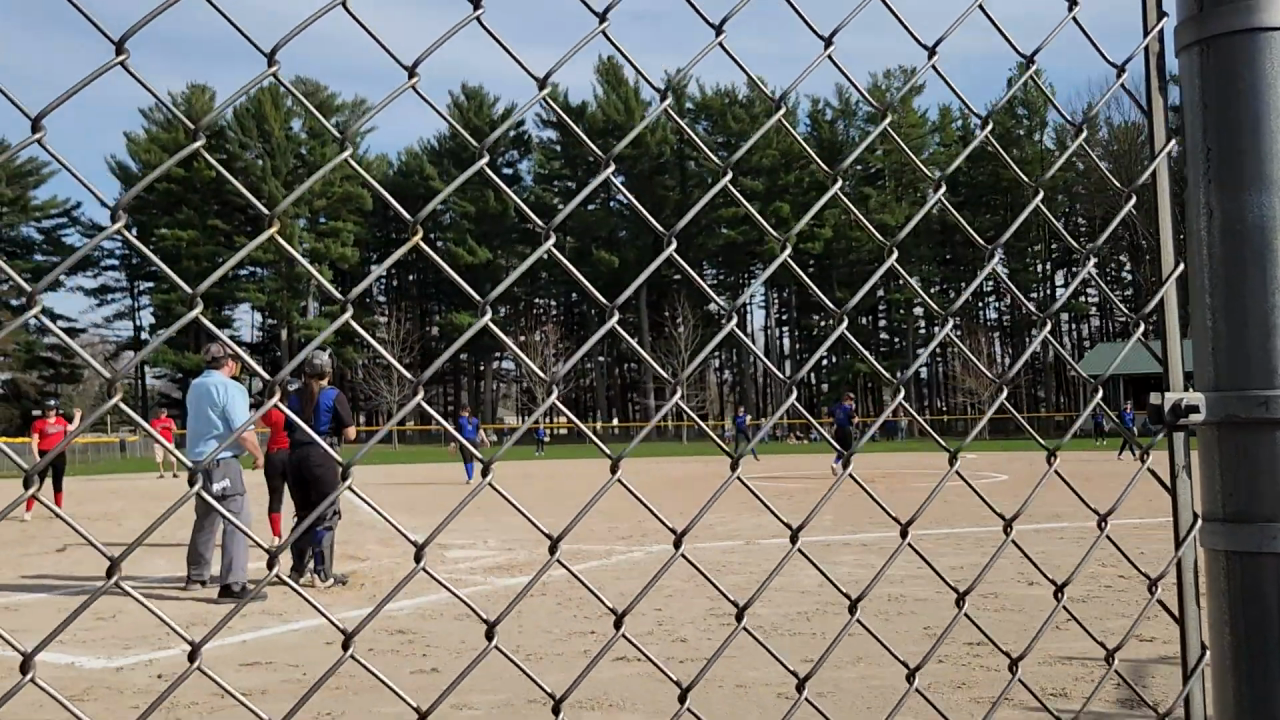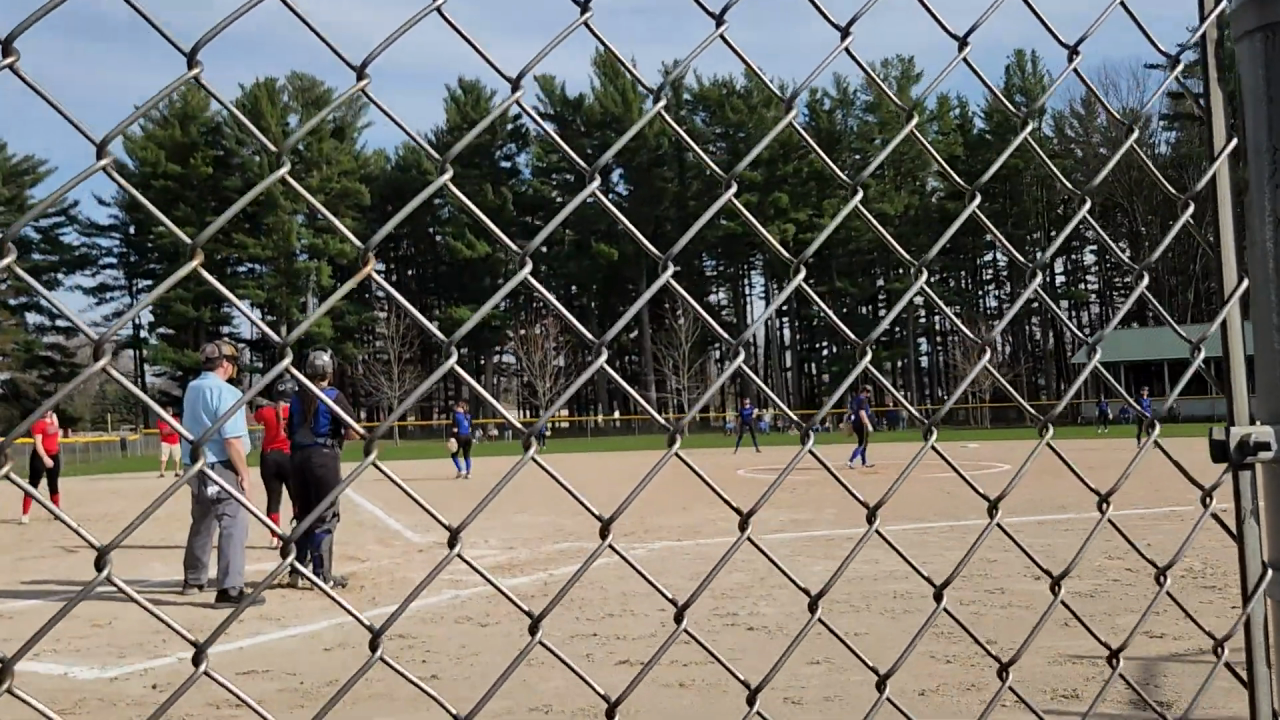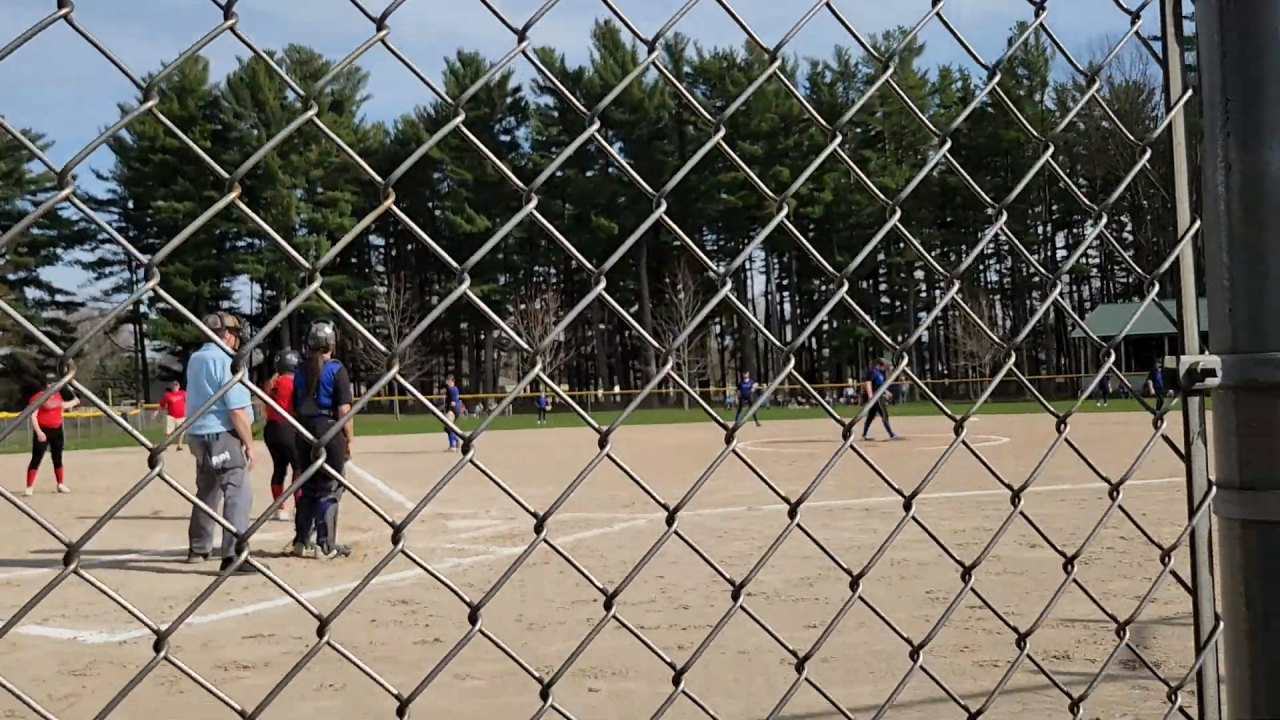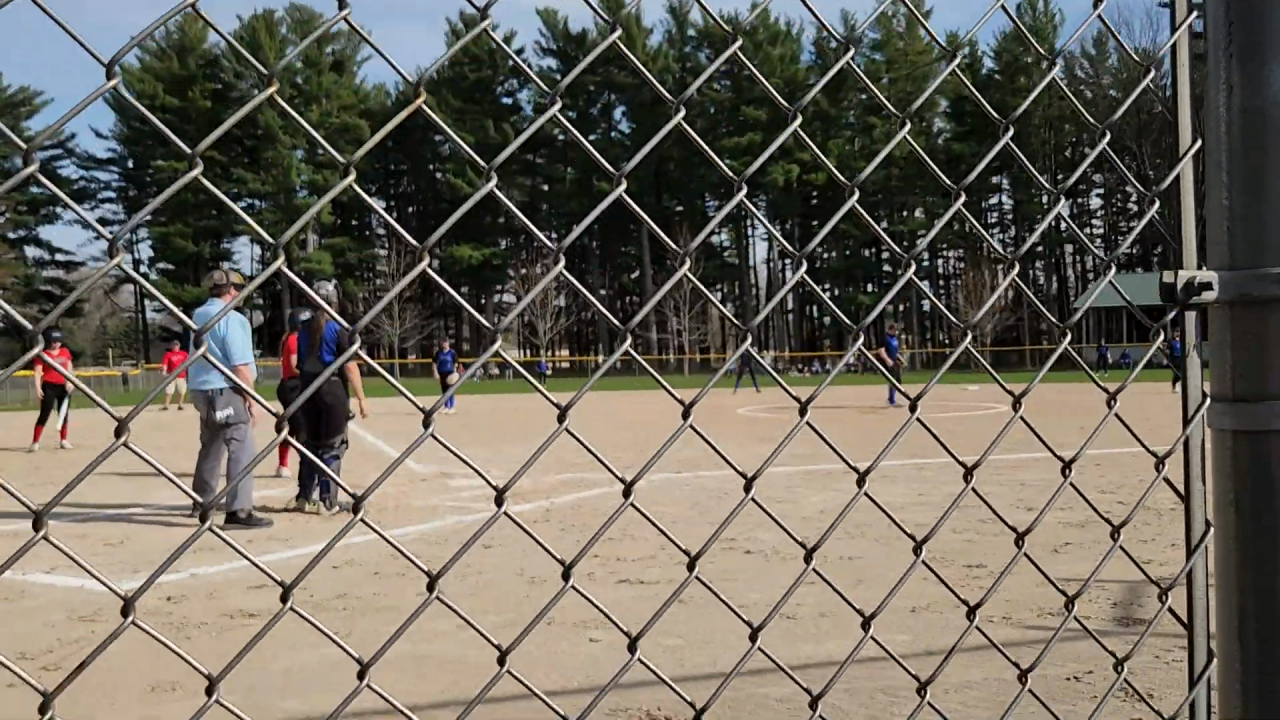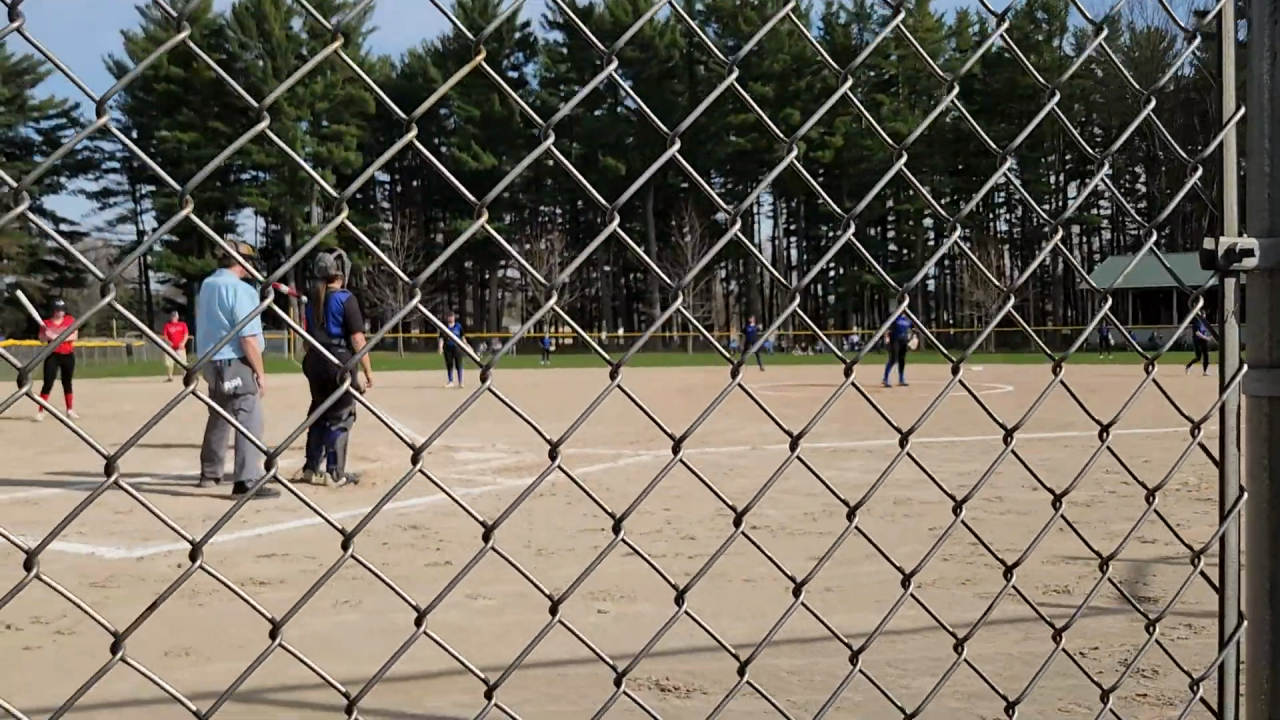
dt=0.4s
person 1, frame 1
left shoulder: (195, 386)
right shoulder: (230, 387)
right elbow: (244, 434)
right wrist: (258, 454)
left hip: (198, 461)
right hip: (221, 462)
left knee: (205, 519)
right knee: (237, 520)
left ankle: (196, 575)
right ankle: (232, 585)
person 1, frame 2
left shoulder: (191, 388)
right shoulder: (225, 391)
right elbow: (232, 440)
right wrist: (244, 474)
left hip: (196, 465)
right hip: (218, 466)
left knee: (202, 523)
right knee: (234, 524)
left ankle: (193, 580)
right ankle: (229, 590)
person 1, frame 3
left shoulder: (194, 360)
right shoulder: (228, 363)
right elbow: (237, 410)
right wrist: (249, 444)
left hip: (198, 434)
right hip: (222, 436)
left knee: (207, 492)
right knee: (238, 494)
left ankle: (198, 549)
right ankle: (233, 559)
person 1, frame 4
left shoulder: (197, 315)
right shoulder: (233, 319)
right elbow: (240, 366)
right wrist: (252, 401)
left hip: (201, 390)
right hip: (226, 392)
left knee: (210, 448)
right knee: (242, 449)
left ankle: (202, 503)
right ankle: (238, 512)
person 1, frame 5
left shoulder: (206, 285)
right shoulder: (241, 289)
right elbow: (248, 338)
right wrist: (260, 372)
left hip: (210, 361)
right hip: (234, 362)
left knee: (218, 418)
right knee: (250, 420)
left ankle: (210, 473)
right ankle: (246, 483)
person 2, frame 1
left shoulder: (295, 397)
right shoulder: (334, 395)
left elbow: (289, 431)
right elbow: (350, 434)
right wrist: (335, 433)
left hip: (296, 457)
right hip: (322, 457)
left knee: (303, 515)
right knee: (326, 517)
left ankle: (299, 571)
right ankle: (323, 575)
person 2, frame 2
left shoulder: (297, 398)
right shoulder: (334, 396)
left elbow: (291, 433)
right elbow: (354, 432)
right wrist: (339, 431)
left hip: (298, 458)
right hip: (324, 458)
left knee: (303, 516)
right knee: (325, 518)
left ankle: (297, 573)
right ankle: (323, 576)
person 2, frame 3
left shoulder: (300, 370)
right shoulder: (336, 369)
left elbow: (295, 406)
right elbow: (344, 409)
right wrist: (348, 437)
left hip: (303, 430)
right hip: (328, 429)
left knee: (308, 486)
right knee: (330, 488)
left ankle: (301, 542)
right ankle: (325, 545)
person 2, frame 4
left shoulder: (304, 328)
right shoulder: (338, 327)
left elbow: (301, 364)
right elbow: (350, 366)
left wrist: (308, 388)
right wrist: (361, 398)
left hip: (308, 388)
right hip: (333, 388)
left knee: (312, 443)
right knee: (332, 446)
left ankle: (305, 497)
right ankle: (329, 502)
person 2, frame 5
left shoulder: (313, 299)
right shoulder: (345, 298)
left elbow: (312, 335)
right elbow: (357, 338)
right wrist: (367, 370)
left hip: (316, 361)
right hip: (340, 360)
left knee: (320, 415)
right knee: (340, 418)
left ankle: (311, 469)
right ankle: (335, 473)
